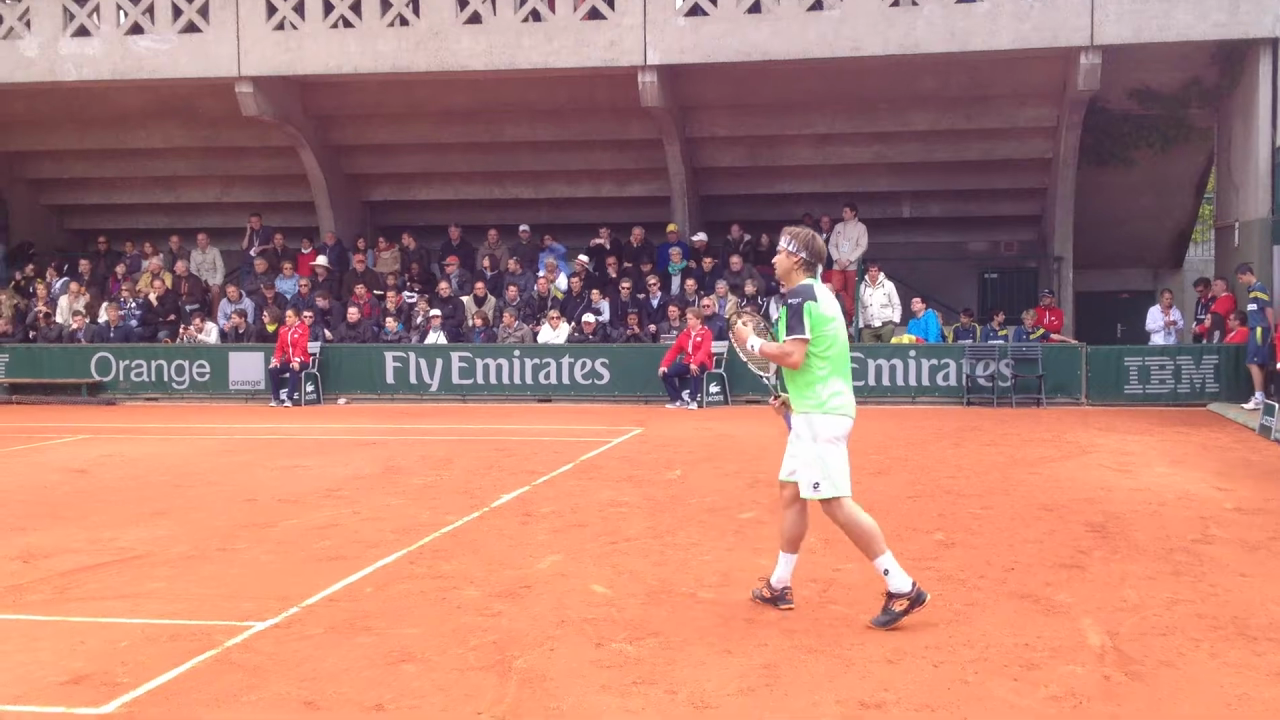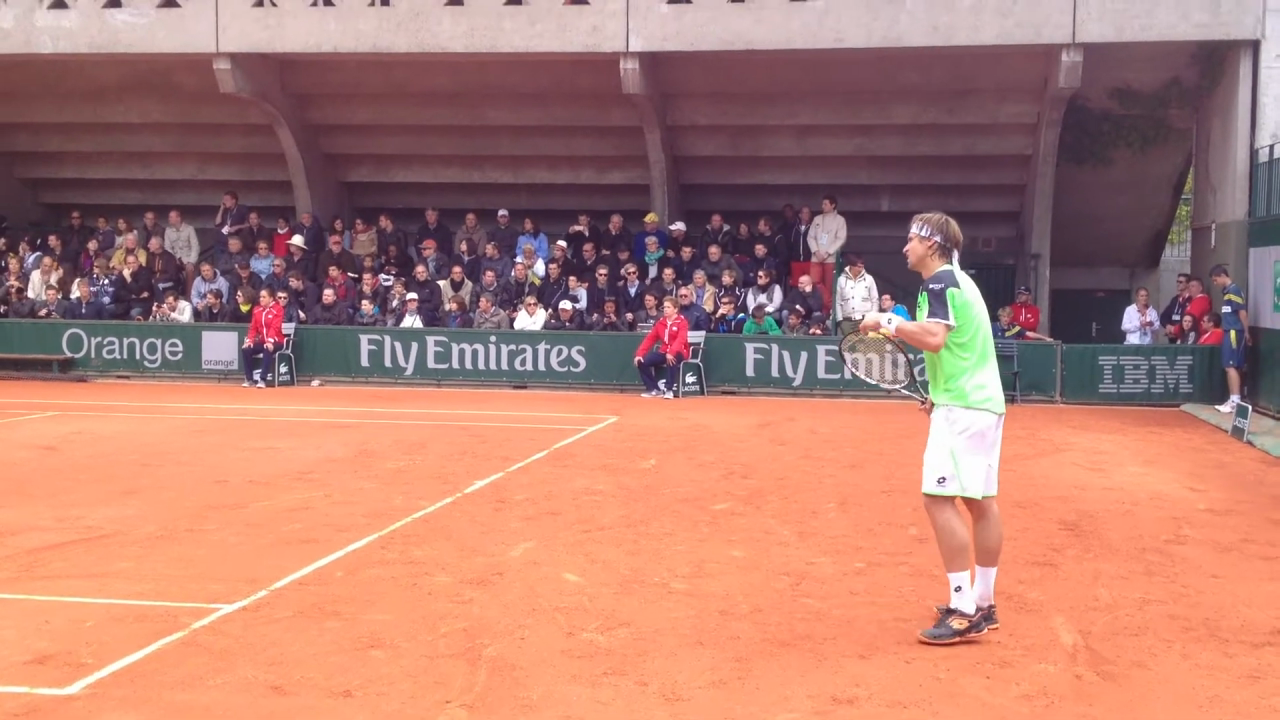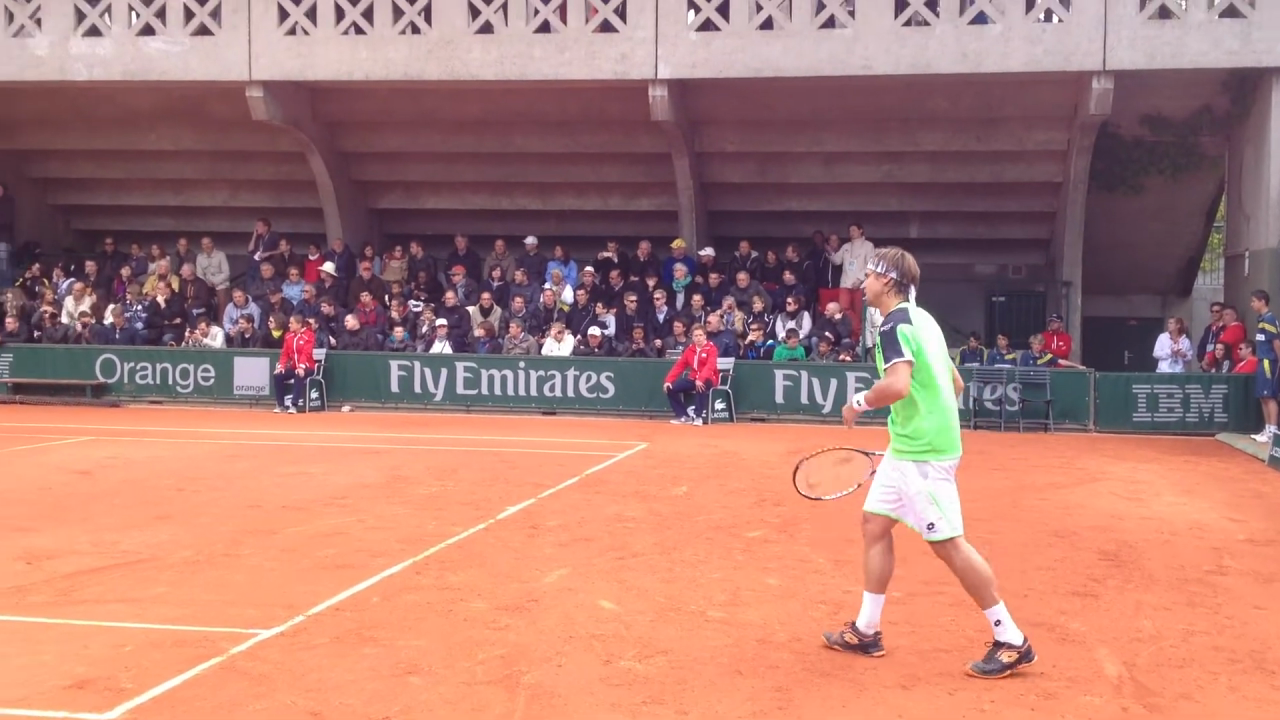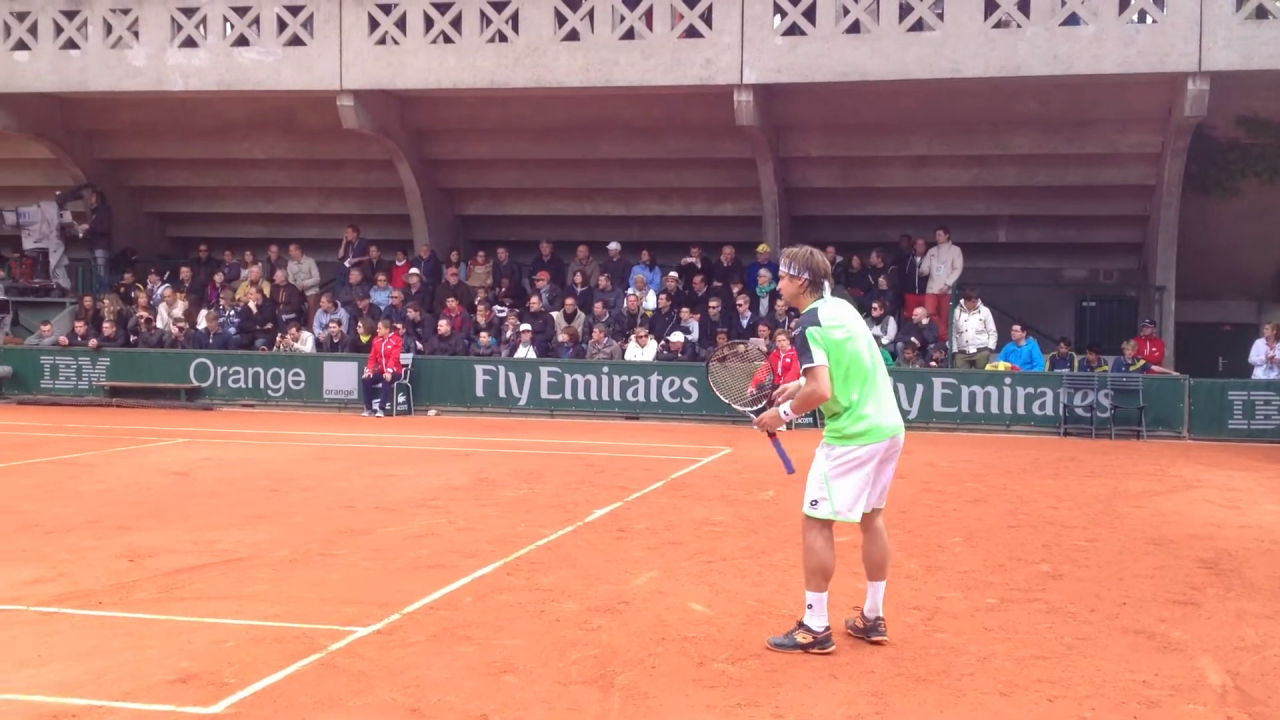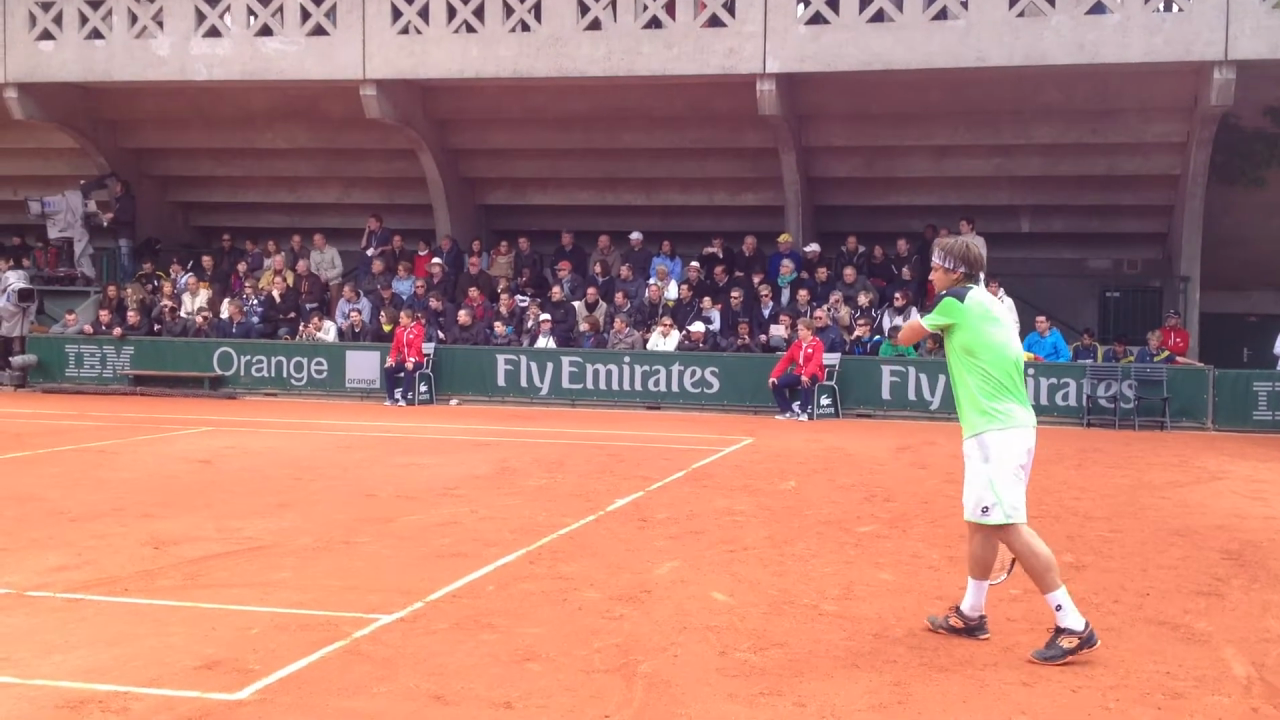
dt=1s
person 1, frame 1
left shoulder: (799, 295)
right shoulder: (819, 294)
left elbow: (793, 357)
left wrist: (751, 342)
right wrist: (791, 397)
left hip: (819, 414)
right hip: (820, 411)
left knee: (836, 503)
right knee: (791, 494)
left ankle: (901, 587)
right ankle: (779, 584)
person 1, frame 2
left shoulder: (940, 281)
right shoulder: (957, 280)
left elbow: (932, 338)
left wrist: (886, 321)
right wrist: (939, 396)
left hip: (962, 408)
right hip: (984, 404)
left knee: (940, 501)
right knee: (982, 502)
left ankle: (963, 610)
right ankle: (981, 602)
person 1, frame 3
left shoulder: (896, 324)
right shoulder: (919, 319)
left elbow: (899, 386)
right elbow: (955, 384)
left wrist: (859, 403)
left hip: (922, 452)
right hip: (908, 448)
left knee: (949, 544)
right knee: (875, 526)
left ankle: (1011, 640)
right ankle: (866, 630)
person 1, frame 4
left shoulder: (808, 326)
right shoulder: (844, 309)
left elbow: (820, 392)
left wrist: (783, 413)
right wrist: (800, 385)
left hip: (852, 437)
right hip: (888, 428)
left knee: (816, 523)
right knee: (871, 517)
left ankle: (816, 627)
right ankle: (872, 616)
person 1, frame 5
left shoulder: (958, 298)
right shoulder: (992, 305)
left elbow: (905, 336)
left wrist: (926, 320)
left hip: (993, 432)
right hip: (1015, 426)
left knee: (1009, 528)
right knee: (983, 522)
left ankle: (1074, 626)
right ankle: (971, 614)
